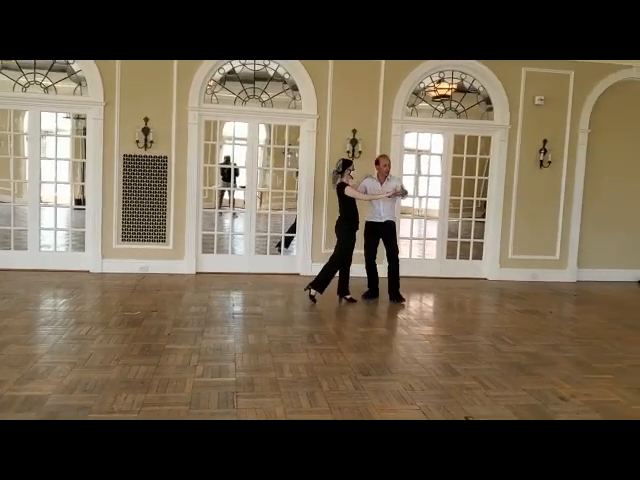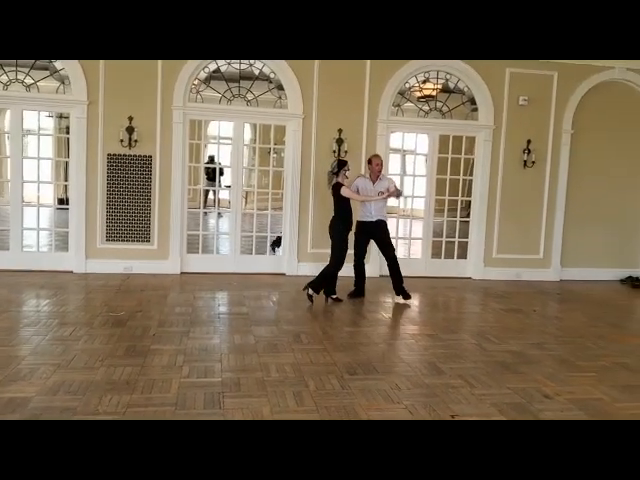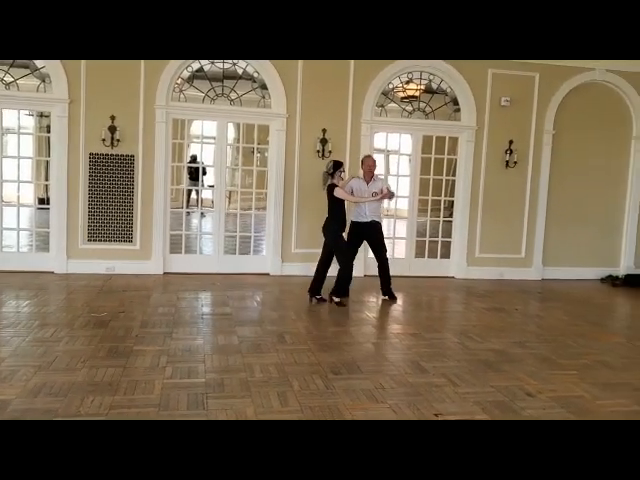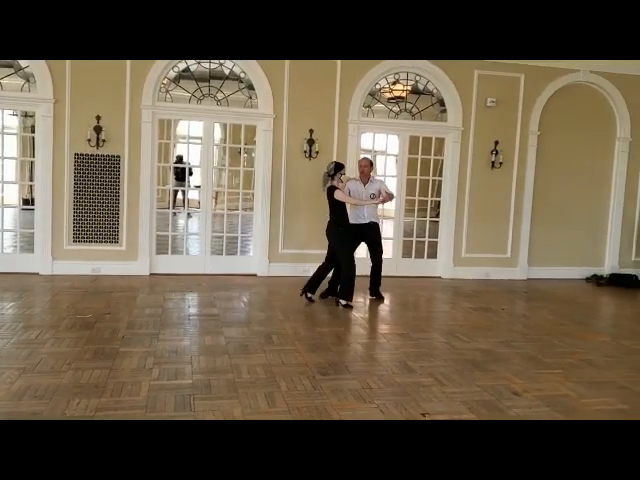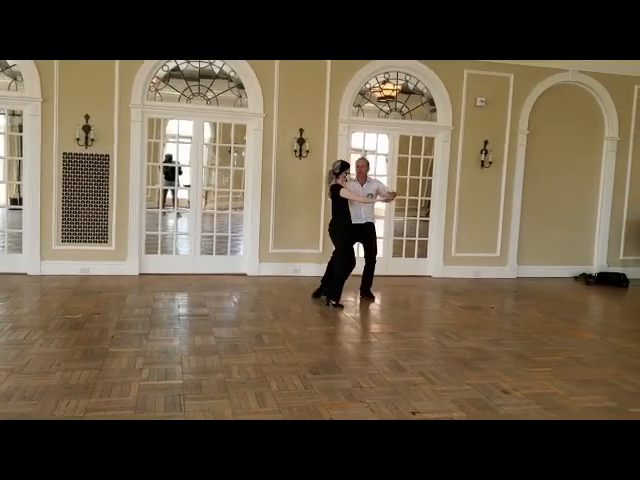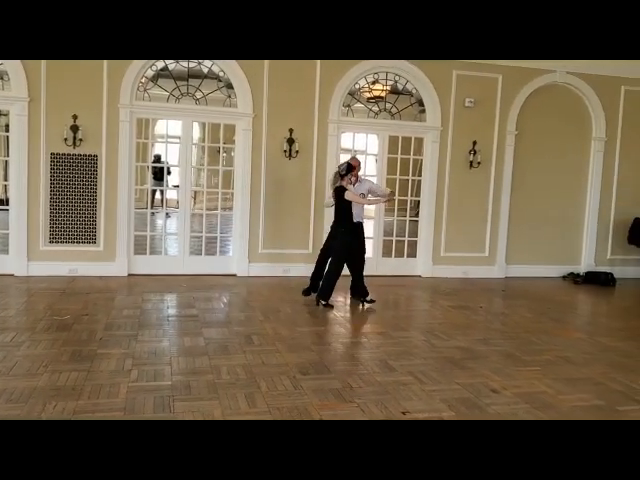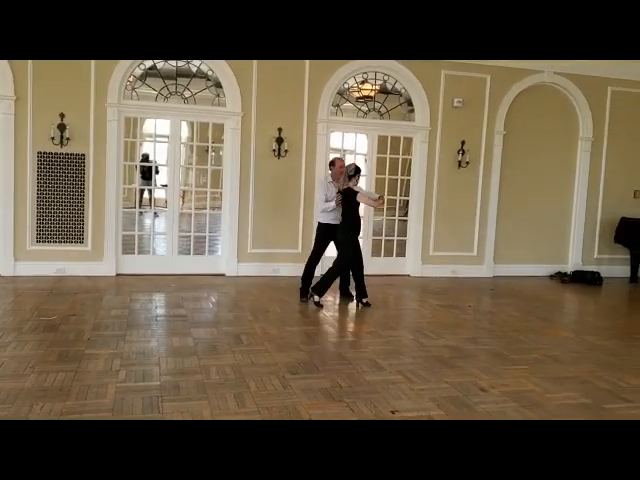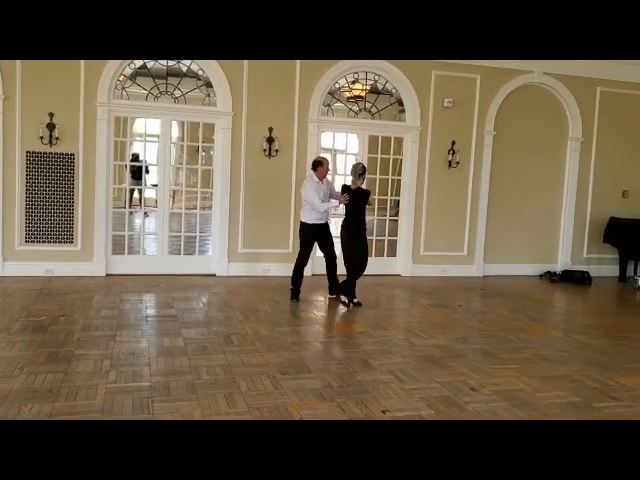
dt=0.2s
person 1, frame 1
left shoulder: (344, 186)
right shoulder: (344, 187)
left elbow: (357, 190)
right elbow: (365, 197)
right wrist: (385, 194)
left hip: (347, 227)
right hip: (345, 227)
left knee: (345, 261)
right knee: (337, 260)
left ankle: (343, 293)
right ankle: (314, 287)
person 1, frame 2
left shoulder: (339, 186)
right shoulder: (340, 187)
left elbow: (354, 195)
right elbow: (359, 198)
right wrist: (381, 197)
left hip: (339, 228)
right hip: (338, 228)
left knee: (335, 262)
right knee: (337, 262)
left ankle: (330, 292)
right ankle: (312, 287)
person 1, frame 3
left shoulder: (334, 187)
right shoulder: (334, 188)
left elbow: (348, 196)
right elbow: (354, 200)
right wrist: (376, 198)
left hip: (332, 228)
right hip: (333, 229)
left knee: (326, 260)
right knee: (347, 262)
left ankle: (314, 292)
right ankle: (336, 295)
person 1, frame 4
left shoulder: (333, 189)
right shoulder: (334, 191)
left elbow: (349, 200)
right elbow: (354, 202)
right wrist: (376, 201)
left hip: (337, 230)
right hip: (337, 231)
left knee: (330, 262)
right knee: (348, 265)
left ankle: (309, 290)
right ankle: (344, 298)
person 1, frame 5
left shoulder: (336, 188)
right shoulder: (339, 189)
left elbow: (354, 198)
right elbow: (362, 200)
right wrist: (383, 199)
left hip: (341, 229)
right hip: (339, 230)
left knee: (349, 261)
right knee: (342, 263)
left ankle: (331, 294)
right ankle: (332, 298)
person 1, frame 6
left shoulder: (339, 189)
right shoulder: (344, 191)
right elbow: (366, 202)
right wrist: (385, 199)
left hip: (344, 231)
right hip: (341, 232)
right knee: (336, 264)
left ankle: (361, 294)
right ankle: (322, 298)
person 1, frame 7
left shoulder: (342, 191)
right shoulder: (356, 193)
right elbow: (376, 204)
right wrist: (381, 200)
left hip: (344, 231)
right hip: (349, 233)
left knee: (357, 264)
right knee: (341, 265)
left ankle: (362, 297)
right ankle: (317, 292)
person 1, frame 8
left shoulder: (345, 189)
right shoulder: (366, 193)
left hip: (345, 230)
right hip: (359, 232)
left knee: (350, 265)
right knee: (360, 265)
left ankle: (351, 297)
right ankle: (345, 292)
person 2, frame 1
left shoulder: (395, 181)
right shoulder: (368, 181)
left elbow: (402, 192)
left wrist: (403, 192)
left hip: (389, 223)
right hip: (372, 223)
left knee: (393, 257)
right knee: (369, 258)
left ankle: (394, 293)
right ankle: (373, 290)
person 2, frame 2
left shoulder: (388, 181)
right shoulder: (360, 181)
left elbow: (395, 192)
left wrist: (394, 192)
left hip: (380, 223)
right hip: (363, 223)
left knee: (390, 256)
right knee: (358, 257)
left ankle: (400, 289)
right ankle: (359, 289)
person 2, frame 3
left shoulder: (381, 182)
right shoulder: (354, 182)
left elbow: (390, 193)
left wrist: (388, 194)
left hip: (374, 224)
right hip: (357, 224)
left knee: (382, 257)
left ankle: (387, 289)
right ankle: (343, 288)
person 2, frame 4
left shoulder: (378, 184)
right shoulder: (351, 183)
left elbow: (387, 193)
left wrist: (388, 197)
left hip: (372, 226)
right hip: (355, 225)
left knee: (377, 259)
left ankle: (374, 290)
right ankle: (331, 288)
person 2, frame 5
left shoulder: (375, 184)
right shoulder: (349, 184)
left elbow: (386, 192)
left wrist: (391, 194)
left hip: (368, 226)
right hip: (351, 225)
left knee: (371, 259)
left ankle: (365, 289)
right ankle: (324, 286)
person 2, frame 6
left shoulder: (366, 183)
left elbow: (379, 191)
right elbow: (328, 202)
left wrist: (389, 194)
left hip: (357, 226)
left knee: (359, 258)
right knee: (324, 254)
left ankle: (356, 289)
right ankle: (313, 286)
person 2, frame 7
right shoulder: (323, 184)
left elbow: (361, 192)
right elbow: (321, 207)
left wrist: (377, 197)
right wrist: (334, 203)
right hip: (325, 226)
right knee: (315, 258)
left ankle: (344, 290)
right ankle: (304, 290)
person 2, frame 8
left shoulder: (326, 182)
right shoulder: (309, 184)
left elbow: (333, 194)
right elbow: (319, 206)
left wrist: (344, 197)
right wrist: (338, 202)
left hip: (323, 225)
right hip: (308, 226)
left knee: (331, 257)
right knee: (303, 258)
left ankle: (334, 288)
right ankle: (295, 291)
